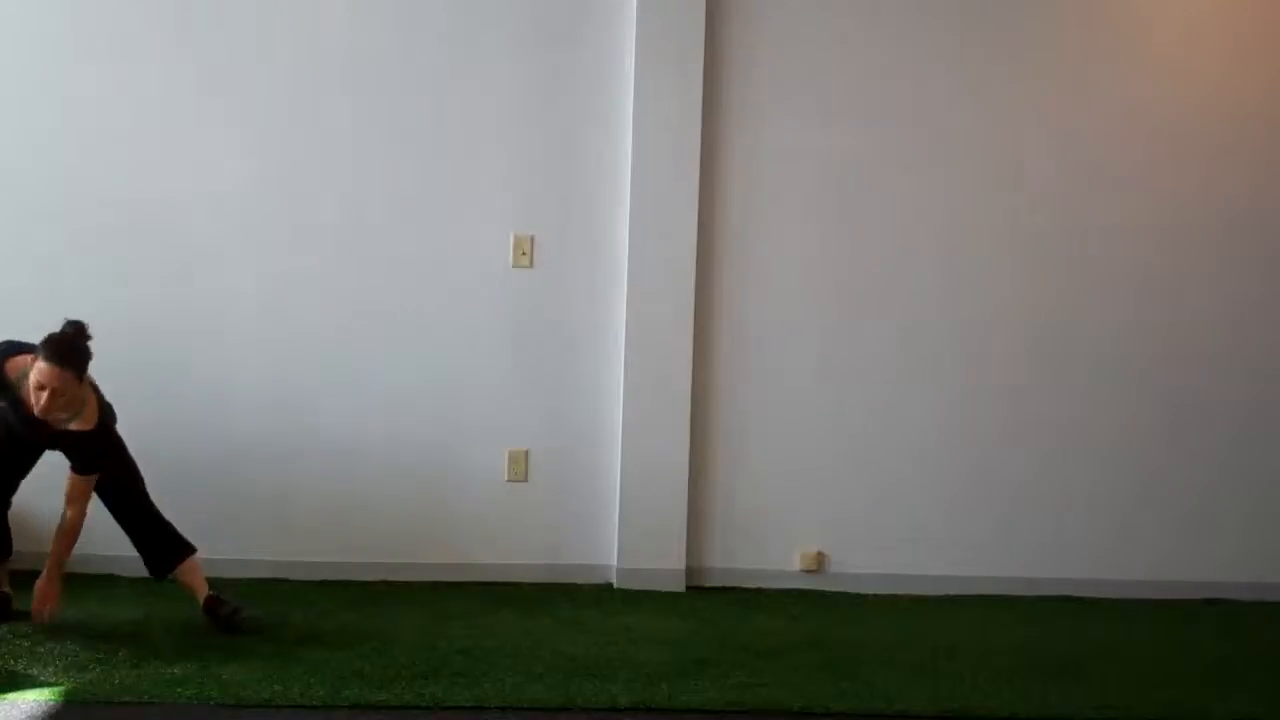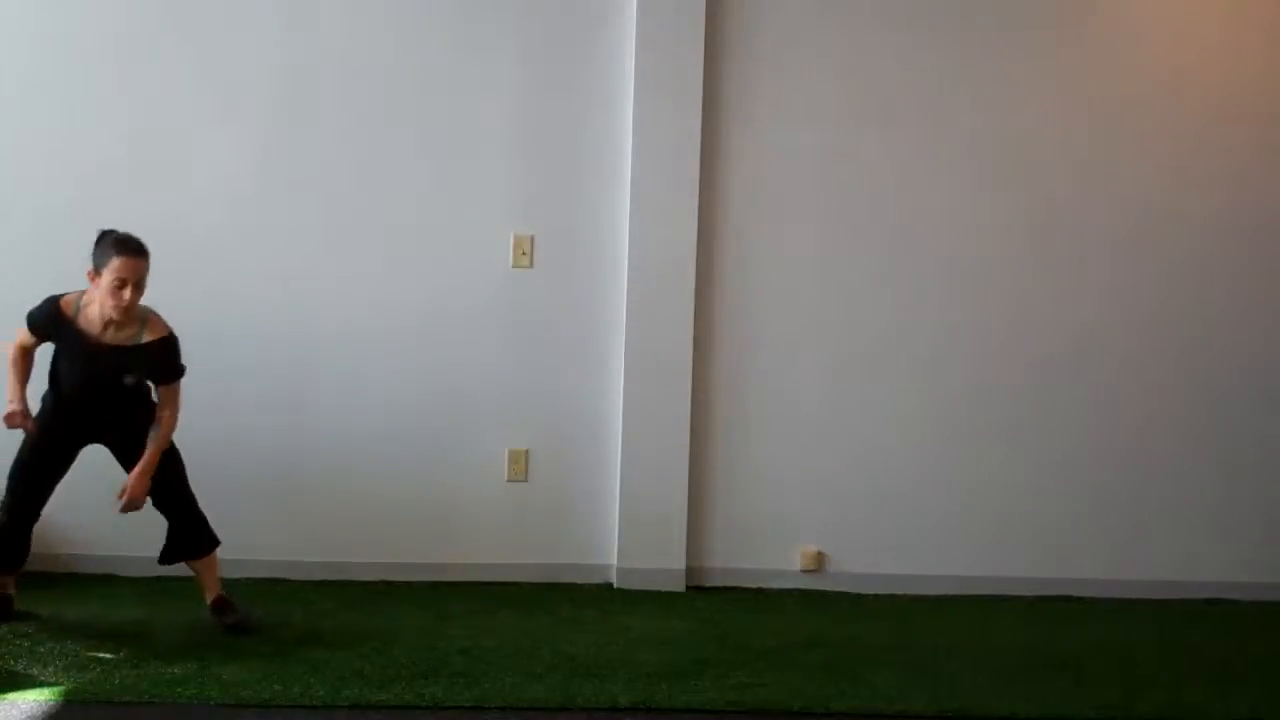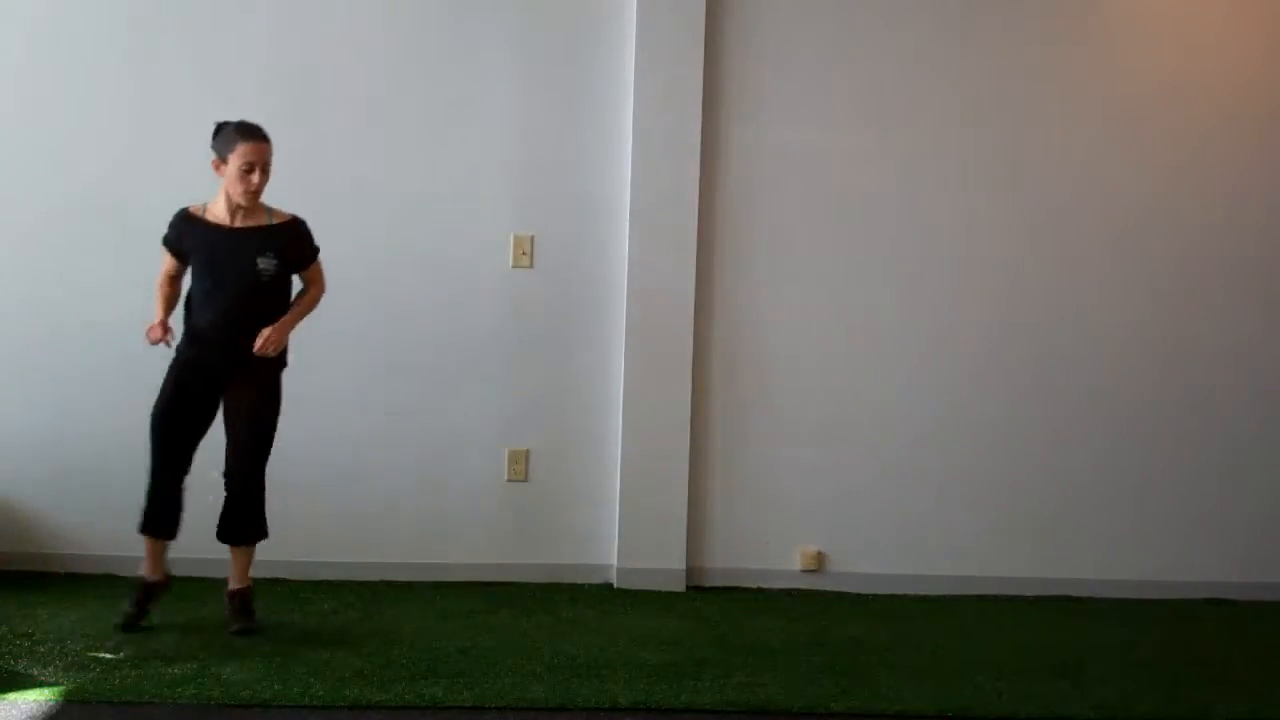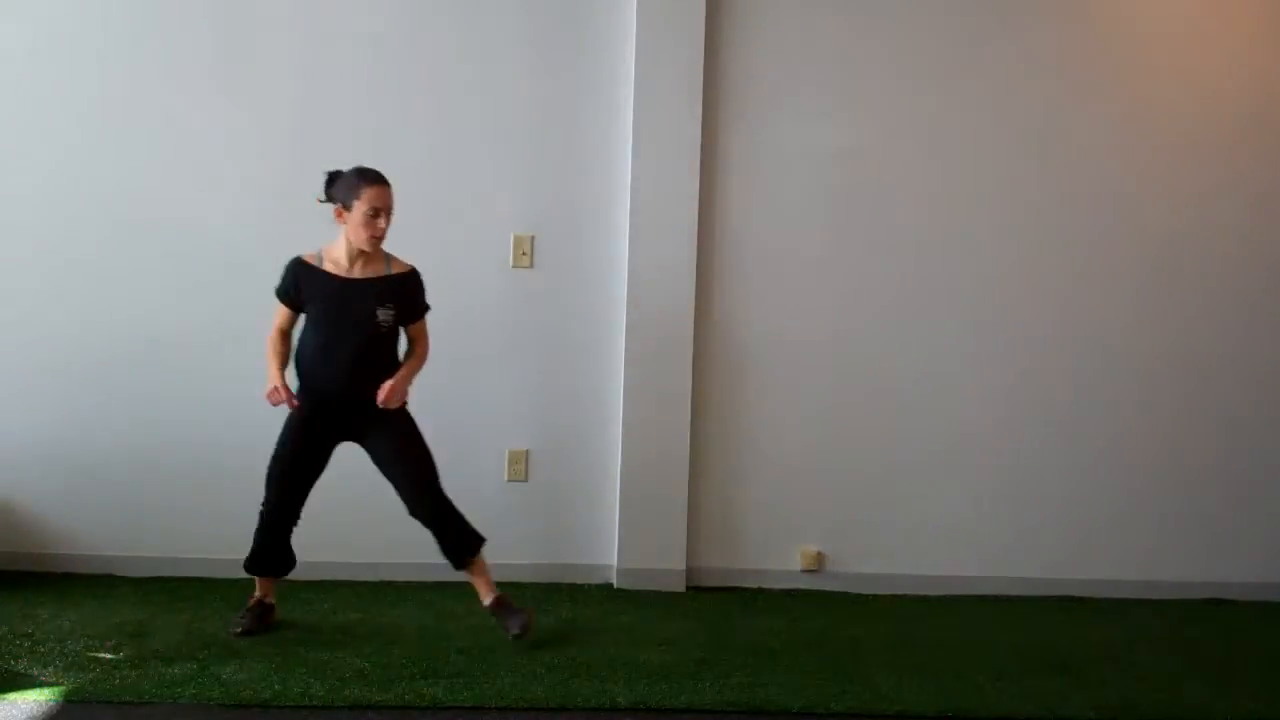
dt=0.3s
person 1, frame 1
left shoulder: (89, 421)
left elbow: (75, 508)
left wrist: (51, 578)
left hip: (83, 436)
left knee: (138, 512)
left ankle: (208, 598)
person 1, frame 2
left shoulder: (156, 338)
right shoulder: (58, 312)
left elbow: (168, 408)
left wrist: (146, 467)
left hip: (127, 419)
right hip: (64, 417)
left knee: (178, 500)
left ankle: (216, 597)
person 1, frame 3
left shoulder: (287, 232)
right shoulder: (188, 224)
left elbow: (314, 286)
right elbow: (171, 276)
left wrist: (283, 326)
right wrist: (161, 317)
left hip: (255, 369)
right hip: (195, 361)
left knee: (244, 475)
right knee: (165, 467)
left ankle: (239, 588)
right ankle: (152, 577)
person 1, frame 4
left shoulder: (402, 279)
right shoulder: (305, 271)
left elbow: (419, 342)
right elbow: (279, 331)
left wrist: (403, 378)
right wrist: (276, 378)
left hip: (379, 410)
right hip: (316, 409)
left knee: (430, 502)
right knee: (279, 506)
left ankle: (494, 599)
right ankle: (263, 602)
